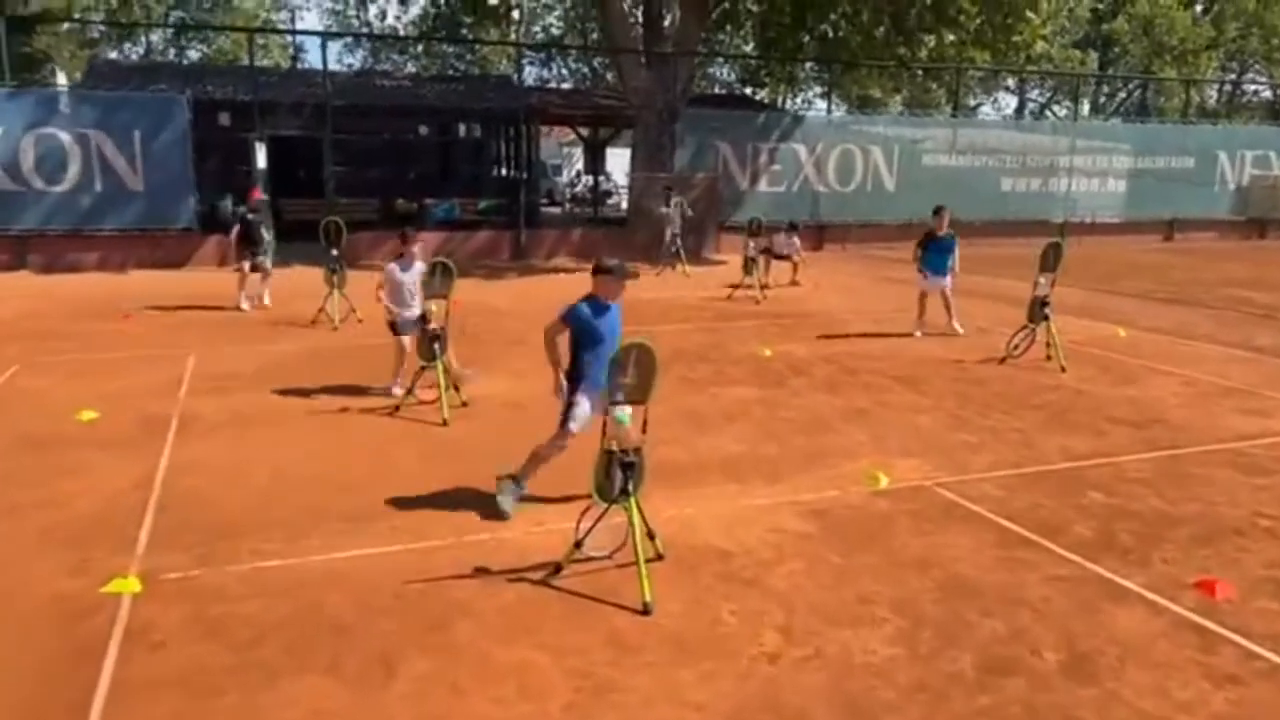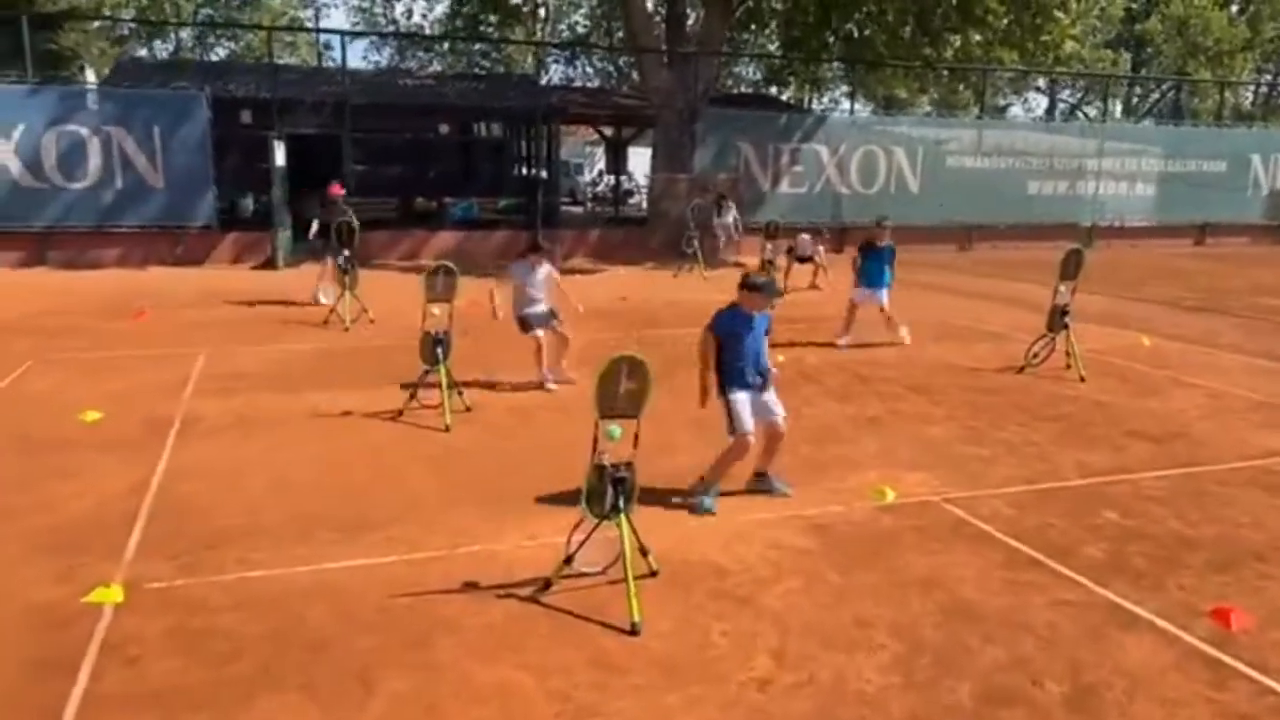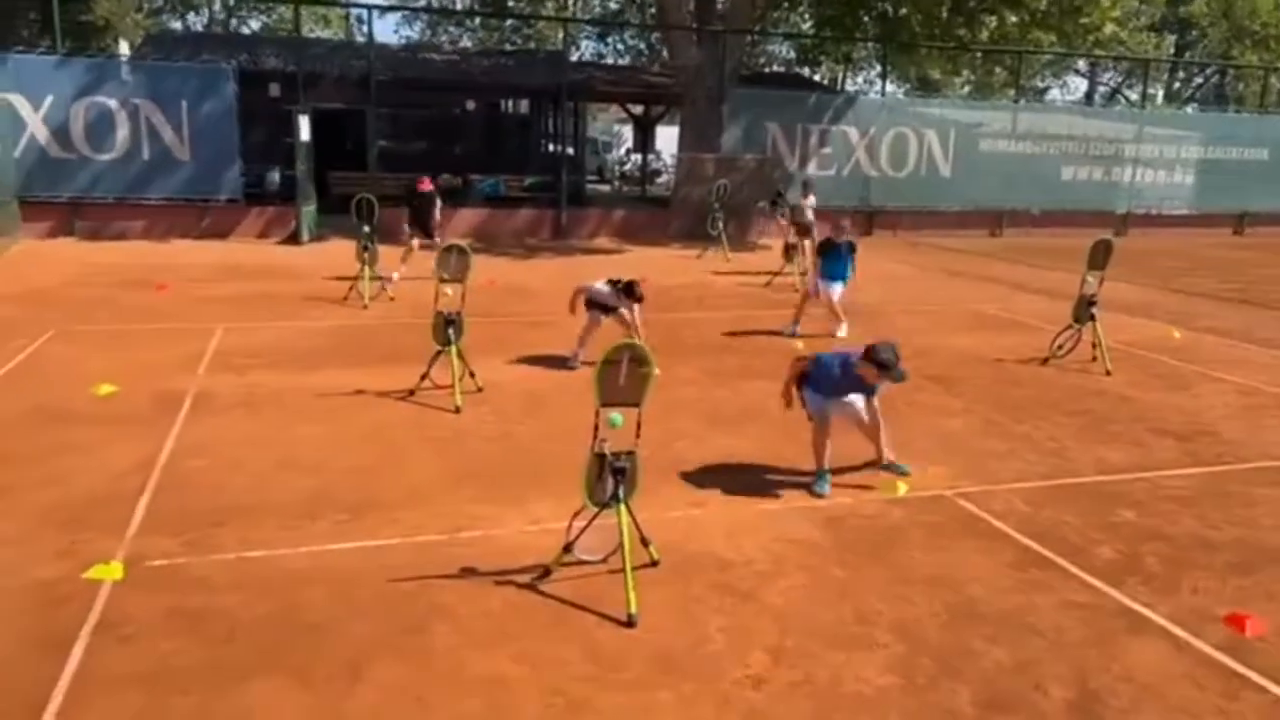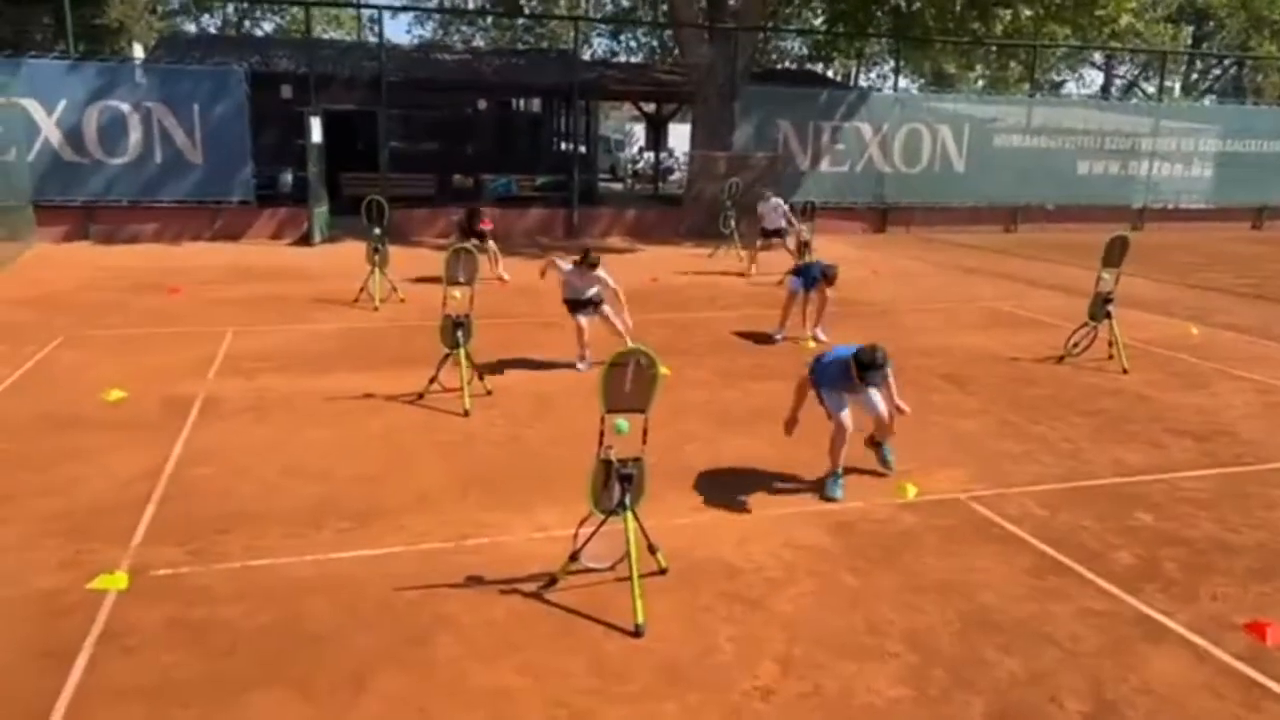
dt=0.4s
person 1, frame 1
left shoulder: (615, 308)
right shoulder: (582, 310)
right elbow: (550, 333)
right wrist: (557, 373)
left hip: (607, 385)
right hip: (584, 387)
right knee: (560, 441)
right ankle: (513, 484)
person 1, frame 2
left shoulder: (765, 317)
right shoulder: (724, 318)
right elbow: (706, 350)
left wrist: (768, 367)
right wrist: (706, 384)
left hip: (761, 385)
right hip: (735, 387)
left knee: (778, 430)
right knee: (746, 442)
left ankle: (761, 476)
right ankle: (704, 488)
person 1, frame 3
left shoulder: (872, 376)
right shoulder: (830, 365)
left elbow: (874, 409)
right elbow: (800, 362)
left wrist: (883, 449)
right wrist: (788, 385)
left hip: (842, 391)
right hip: (813, 387)
left knee: (866, 422)
right knee: (822, 424)
left ankle: (884, 459)
right ankle: (822, 473)
person 1, frame 4
left shoulder: (877, 369)
right shoulder: (829, 369)
right elbow: (804, 383)
left wrist: (895, 400)
right wrist: (793, 414)
right hip: (830, 385)
left knee: (886, 420)
right knee: (844, 425)
left ankle: (877, 441)
right ankle: (834, 475)
